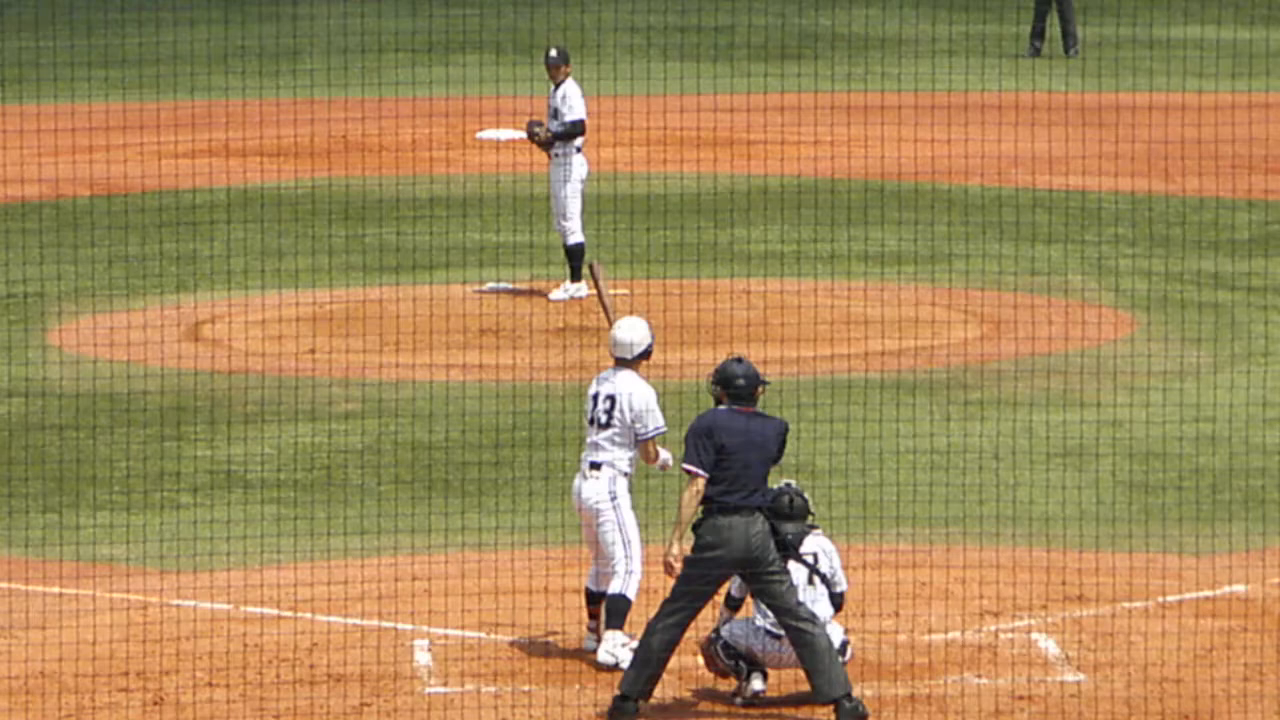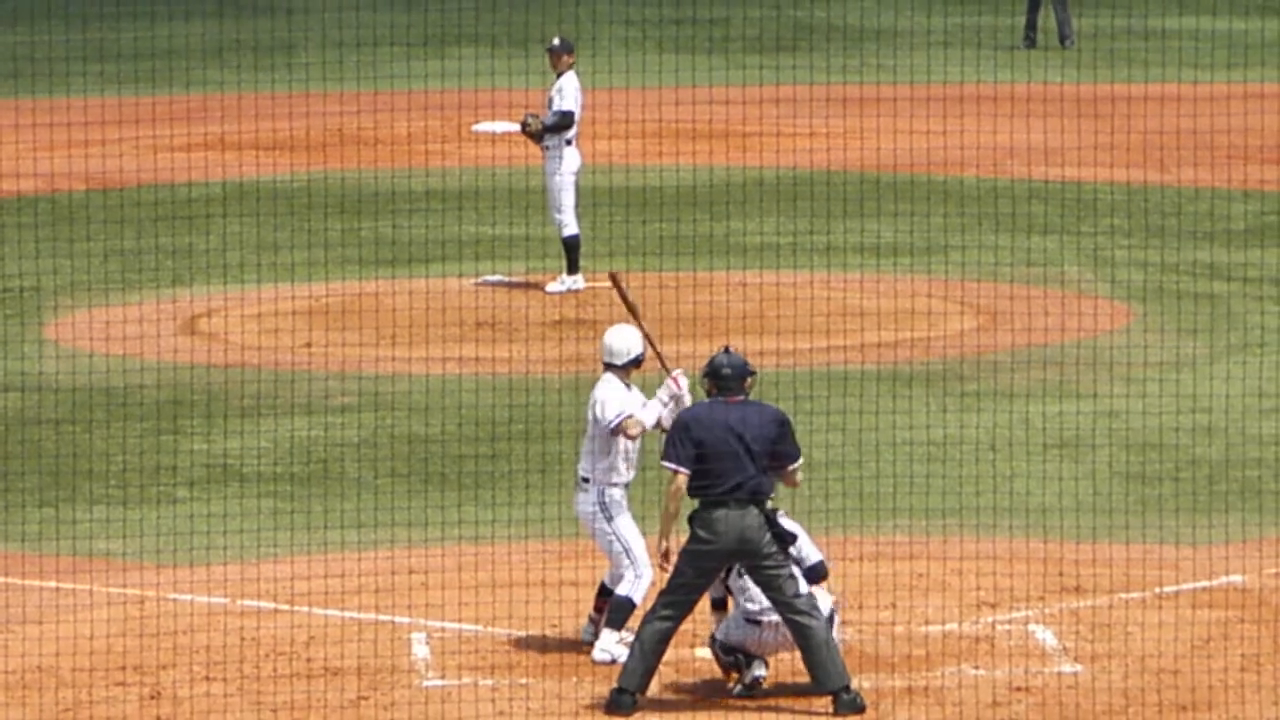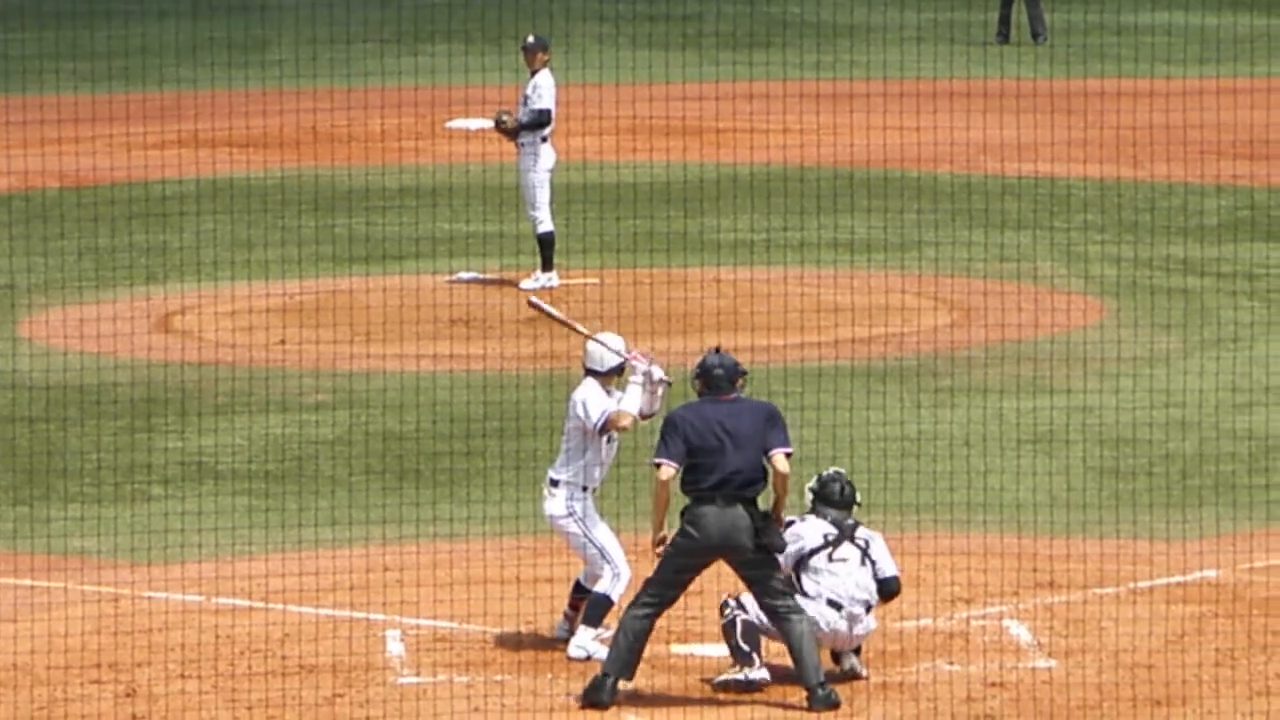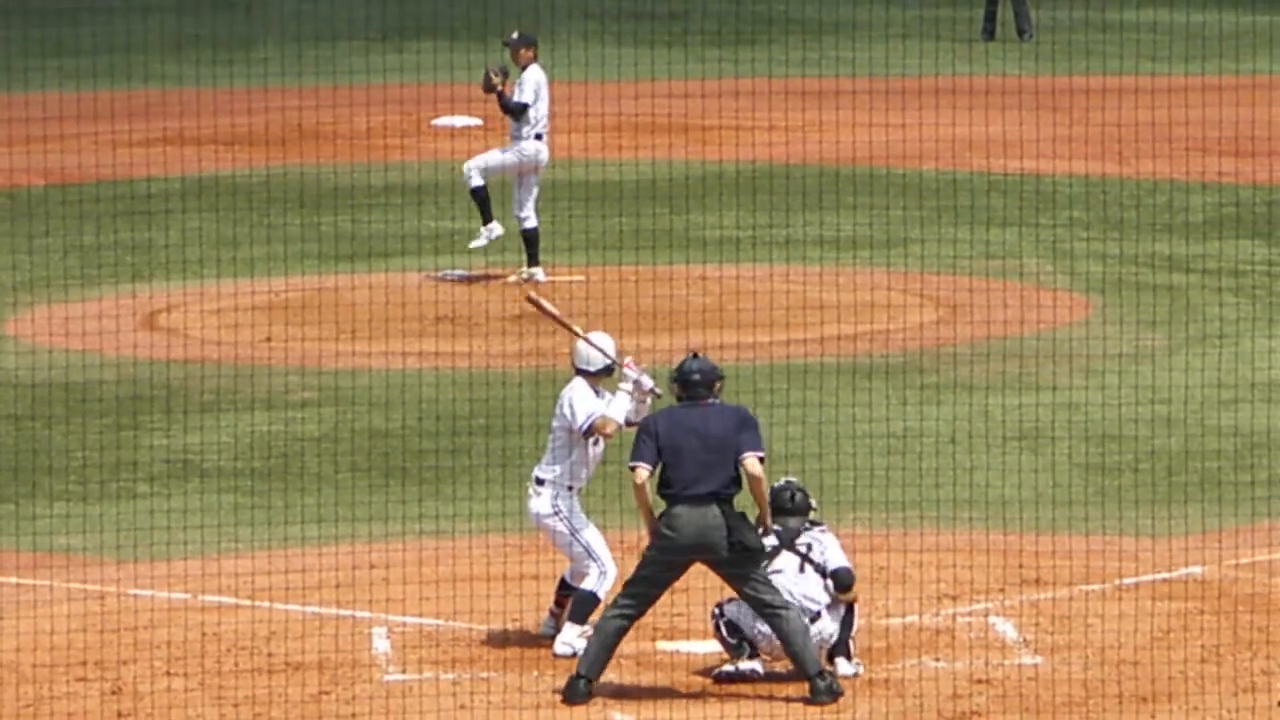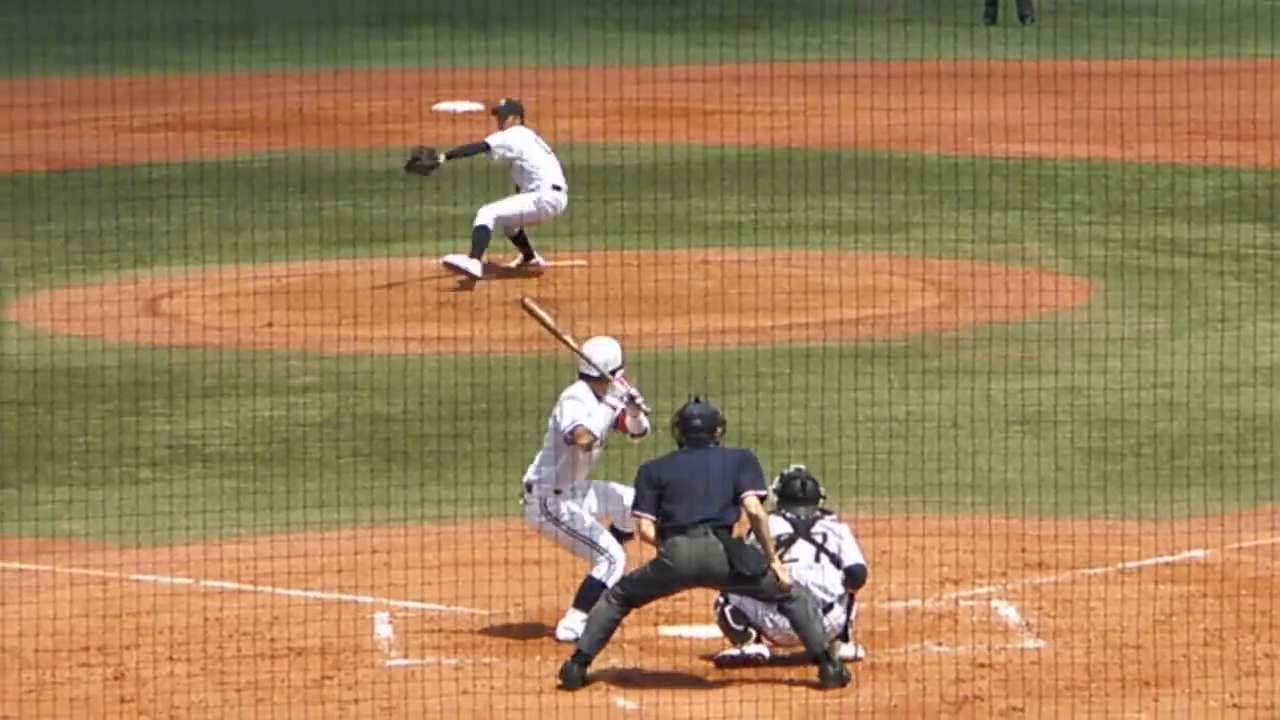
dt=1s
person 1, frame 1
left shoulder: (708, 423)
right shoulder: (776, 428)
left elbow: (696, 487)
left wrist: (675, 541)
left hip: (717, 532)
right hip: (759, 533)
left knee: (671, 619)
right knee: (799, 618)
person 1, frame 2
left shoulder: (691, 419)
right shoulder: (773, 418)
left elbow: (679, 484)
right elbow: (793, 477)
left wrist: (664, 537)
left hip: (710, 525)
right hip: (757, 523)
left knee: (665, 611)
right knee: (800, 610)
person 1, frame 3
left shoulder: (681, 417)
right shoulder: (765, 413)
left elbow: (665, 476)
right elbow: (782, 468)
left wrist: (658, 528)
right wrist: (778, 508)
left hip: (699, 520)
right hip: (745, 520)
left knee: (648, 602)
right knee: (785, 608)
left ankle: (607, 683)
right ankle: (818, 689)
person 1, frame 4
left shoulder: (656, 422)
right shoulder: (739, 417)
left elbow: (640, 478)
right elbow: (755, 471)
left wrist: (652, 523)
right wrist: (765, 516)
left hip: (675, 524)
right hip: (723, 524)
left knee: (626, 606)
right knee: (773, 604)
left ankle: (582, 680)
right ankle: (819, 681)
person 1, frame 5
left shoulder: (654, 468)
right shoulder: (740, 458)
left elbow: (645, 528)
right elbow: (754, 510)
right wrist: (773, 560)
left hip: (675, 555)
right hip: (720, 552)
left knee: (618, 597)
right knee: (790, 593)
left ankle: (577, 665)
right ankle: (829, 666)
person 2, frame 1
left shoulder: (600, 381)
right shoulder: (641, 390)
right elbow: (649, 453)
right wrist: (665, 459)
left hip: (586, 481)
right hip: (610, 485)
left knee: (603, 562)
right knee: (627, 567)
left ankle: (597, 634)
right ankle: (611, 646)
person 2, frame 2
left shoulder: (627, 390)
right shoulder: (608, 391)
left elbow: (667, 422)
right elbow: (632, 430)
left wrist: (677, 397)
right wrist: (664, 395)
left hip: (609, 495)
right hip: (601, 497)
left knee: (623, 564)
right knee: (639, 571)
left ankle: (596, 628)
right ankle: (607, 645)
person 2, frame 3
left shoulder: (606, 395)
right shoulder: (589, 395)
left elbow: (646, 412)
right elbow: (623, 422)
left wrist: (652, 384)
right wrist: (636, 380)
left hip: (574, 498)
right hip: (569, 500)
left knee: (600, 562)
right knee: (616, 570)
left ankle: (570, 624)
right ankle: (582, 641)
person 2, frame 4
left shoulder: (596, 395)
right shoulder: (577, 394)
left elbow: (634, 419)
right elbow: (607, 428)
left wrist: (641, 393)
right wrist: (625, 387)
left hip: (559, 496)
right hip: (554, 498)
left knee: (586, 559)
right knee: (602, 568)
left ankle: (556, 621)
right ankle: (568, 639)
person 2, frame 5
left shoulder: (604, 397)
right shoulder: (574, 399)
left elbow: (638, 431)
right elbow: (583, 440)
left wrist: (635, 409)
right wrist: (611, 402)
left hip: (571, 491)
right hip: (548, 501)
left knee: (631, 501)
right knee: (611, 558)
left ankle: (623, 572)
right ankle: (572, 625)
person 3, frame 1
left shoulder: (570, 91)
right shoulder: (555, 91)
left elbow: (578, 128)
left wrist: (550, 136)
right wrist: (545, 138)
left hip: (569, 162)
right hip: (558, 162)
left knee: (570, 223)
right knee: (563, 224)
left ankle: (576, 283)
right ankle: (575, 282)
person 3, frame 2
left shoulder: (567, 83)
right shoulder: (561, 83)
left elbow: (567, 119)
left wrist: (541, 128)
right wrist: (540, 131)
left hip: (561, 155)
right hip: (556, 154)
left knee: (564, 216)
right knee: (564, 216)
left ankle: (573, 276)
right ankle: (572, 274)
person 3, frame 3
left shoulder: (542, 81)
right shoulder: (535, 81)
left elbow: (544, 118)
left wrist: (518, 126)
right wrist: (516, 127)
left hip: (536, 152)
right hip: (530, 152)
left knee: (539, 213)
right knee: (536, 212)
left ankle: (548, 274)
right ankle: (545, 271)
person 3, frame 4
left shoulder: (531, 76)
right shoulder: (534, 75)
left elbow: (517, 112)
right elbow: (509, 110)
left wrist: (499, 91)
right wrist: (502, 91)
left hip: (526, 147)
right hip: (534, 148)
left knee: (472, 169)
right knee: (525, 210)
left ankle: (490, 224)
right ankle: (534, 268)
person 3, frame 5
left shoulder: (508, 136)
right shoulder: (527, 135)
left elbow: (477, 147)
left wrist: (445, 156)
left hip: (549, 198)
right hip: (556, 197)
left knee: (486, 214)
right knee: (507, 219)
left ankle: (474, 263)
right ankle: (531, 258)
person 4, frame 1
right shoulder: (823, 545)
left elbow: (733, 601)
right elbow: (837, 602)
left wrist: (719, 632)
left hip: (769, 647)
left knee: (716, 641)
right knee: (839, 640)
left ankle: (752, 676)
person 4, frame 2
right shoulder: (783, 526)
left elbow: (716, 601)
right elbow: (819, 572)
left wrist: (719, 632)
left hip: (753, 635)
left knee: (720, 639)
right knee: (825, 603)
left ankle: (753, 666)
person 4, frame 3
left shoulder: (804, 527)
right shoulder: (870, 537)
right elbow: (891, 588)
left hip: (821, 621)
right hip: (858, 632)
left knee: (735, 606)
left ankle: (751, 667)
right ankle: (848, 657)
person 4, frame 4
right shoulder: (823, 537)
right elbow: (845, 581)
right wrist: (843, 596)
left hip: (772, 639)
right hip: (821, 637)
left knee: (722, 612)
right knee: (845, 602)
left ankle: (746, 659)
right ankle: (842, 659)
person 4, frame 5
left shoulder: (766, 526)
right shoulder: (837, 527)
right elbow: (858, 576)
left hip: (780, 626)
right hip: (828, 625)
left knee: (726, 602)
right knee: (846, 590)
left ankle: (750, 644)
right ankle: (842, 643)
